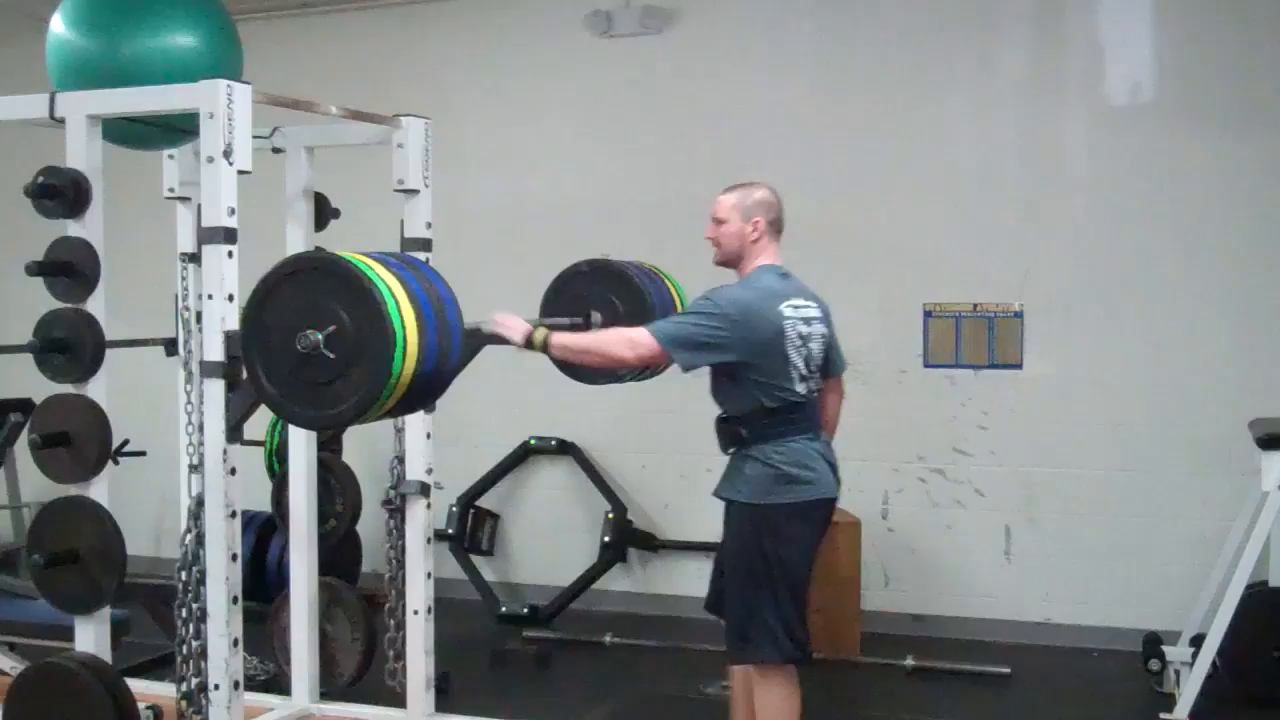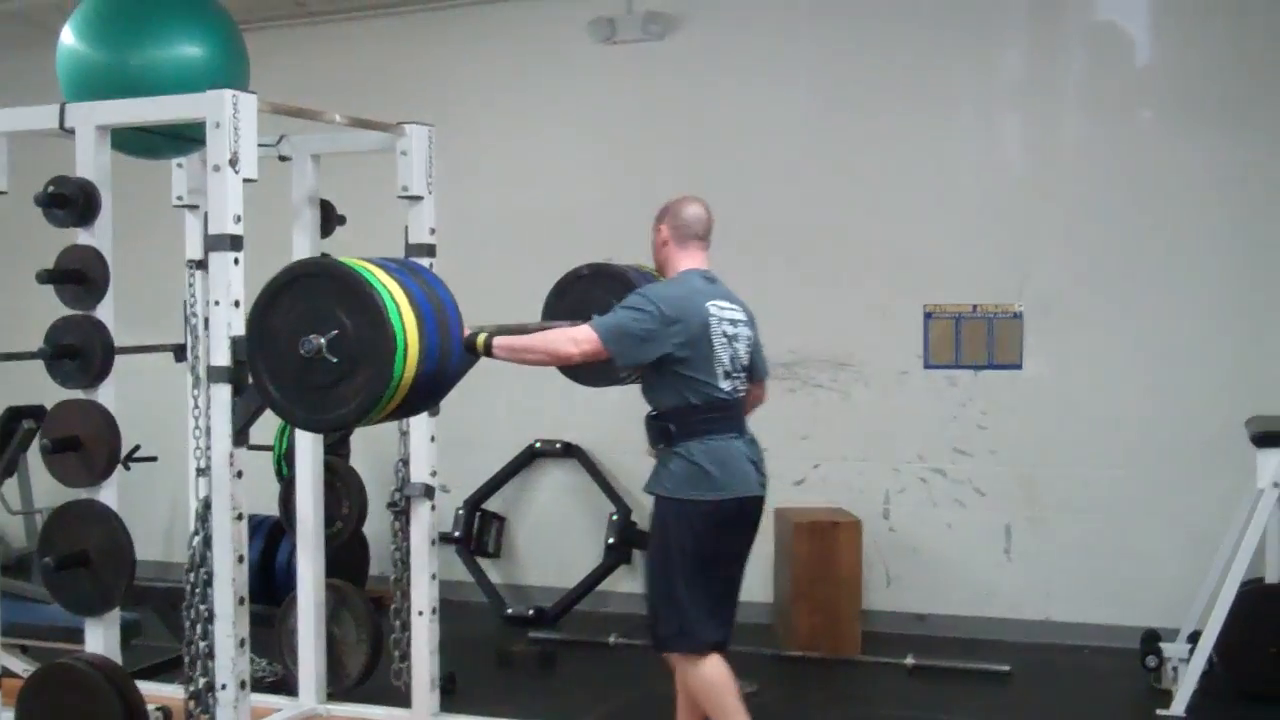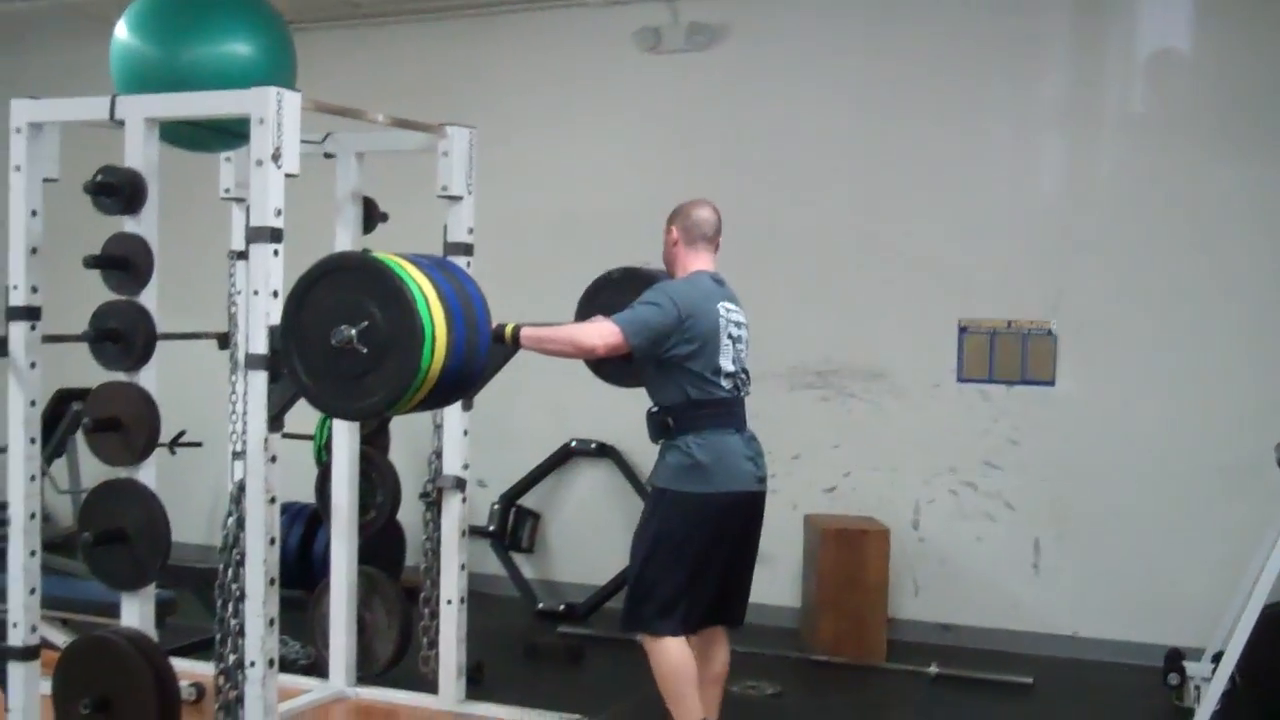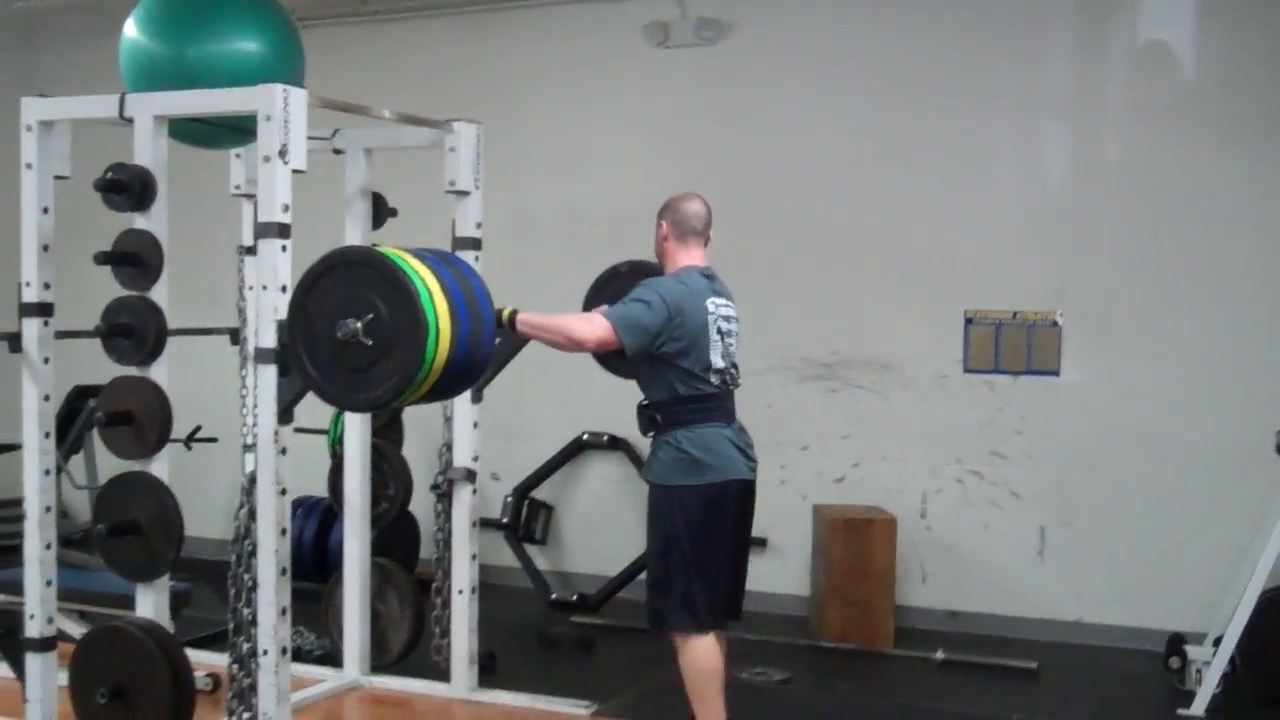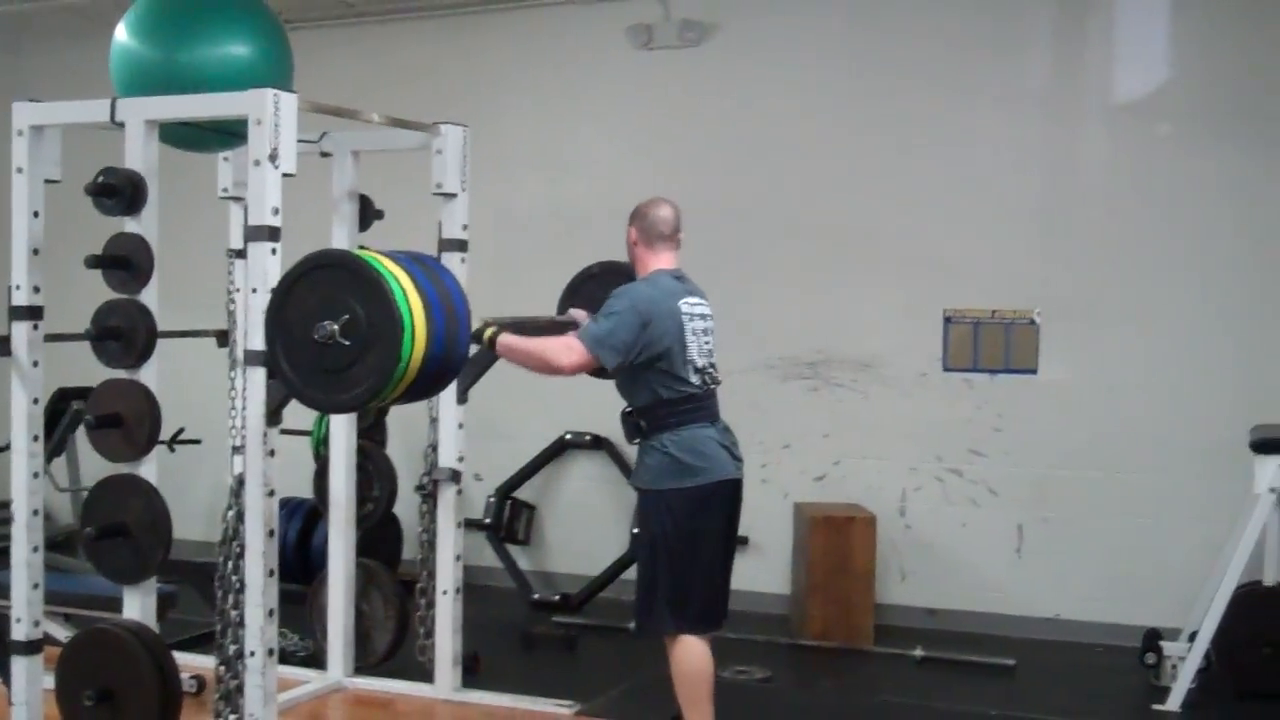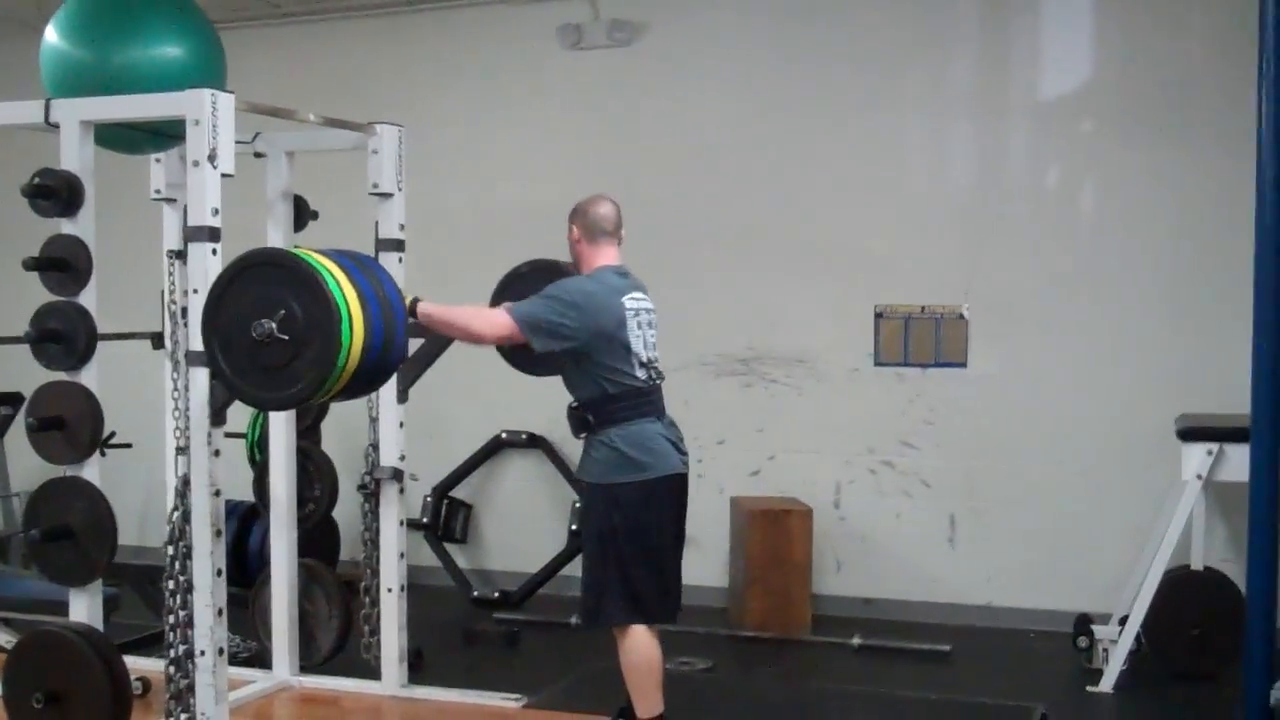
dt=0.3s
person 1, frame 1
left shoulder: (737, 306)
right shoulder: (809, 302)
left elbow: (630, 350)
right elbow: (832, 389)
left wrist: (532, 336)
left hip: (771, 486)
right hip: (801, 478)
left knee: (767, 644)
right knee: (742, 617)
person 1, frame 2
left shoulder: (665, 302)
right shoulder: (734, 306)
left elbow: (574, 346)
right elbow: (755, 390)
left wrist: (482, 343)
left hip: (697, 481)
right hip: (737, 476)
left knee: (690, 637)
right knee: (680, 621)
person 1, frame 3
left shoulder: (675, 297)
right shoulder: (725, 301)
left elbow: (597, 341)
left wrist: (509, 333)
right wrist: (620, 325)
left hip: (697, 473)
right hip: (740, 471)
left knee: (657, 619)
right knee: (709, 619)
person 1, frame 4
left shoulder: (665, 294)
right shoulder: (717, 294)
left elbow: (589, 334)
left wrist: (508, 318)
right wrist: (617, 319)
left hip: (690, 468)
right hip: (729, 463)
left knee: (688, 619)
right knee: (707, 613)
person 1, frame 5
left shoulder: (637, 300)
right shoulder: (688, 295)
left elbow: (567, 357)
left wrist: (489, 337)
right wrist: (593, 324)
left hip: (680, 469)
right hip: (711, 463)
left knee: (680, 619)
right knee: (690, 611)
person 1, frame 6
left shoulder: (580, 295)
right shoulder: (631, 291)
left elbow: (491, 326)
left wrist: (412, 309)
right wrist: (529, 316)
left hip: (625, 465)
right hip: (656, 458)
left knee: (629, 610)
right knee: (637, 605)
